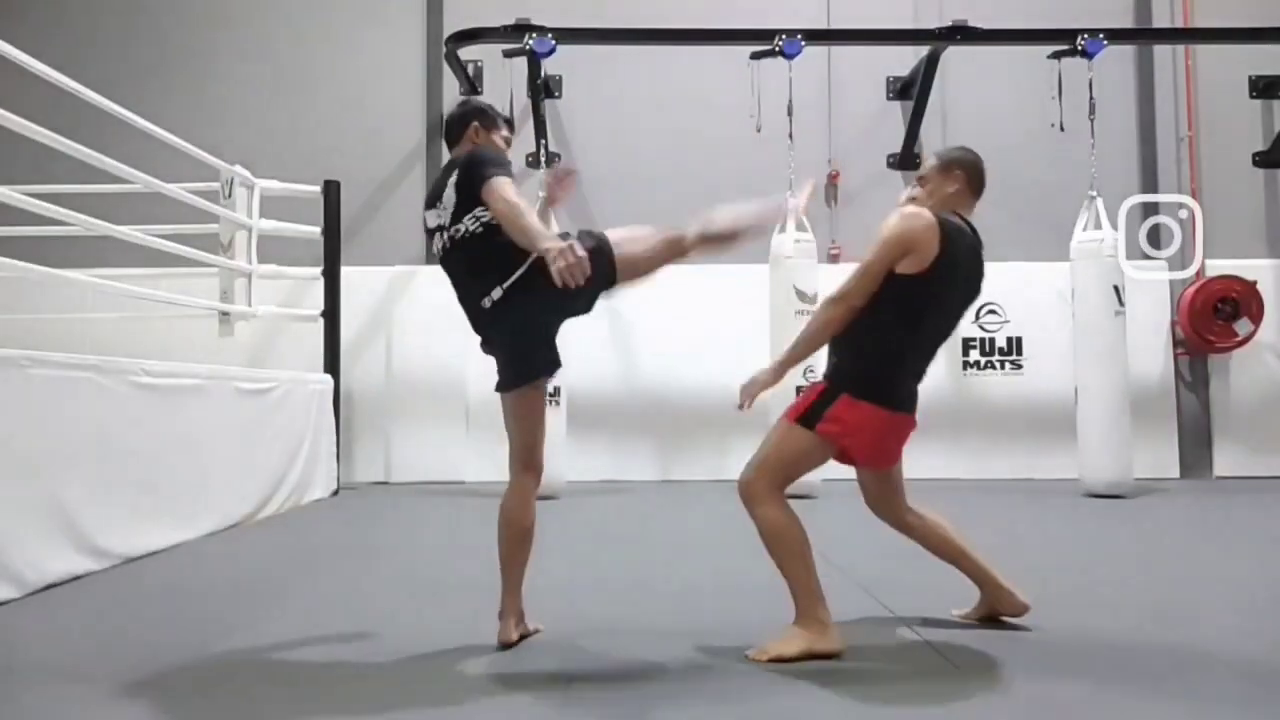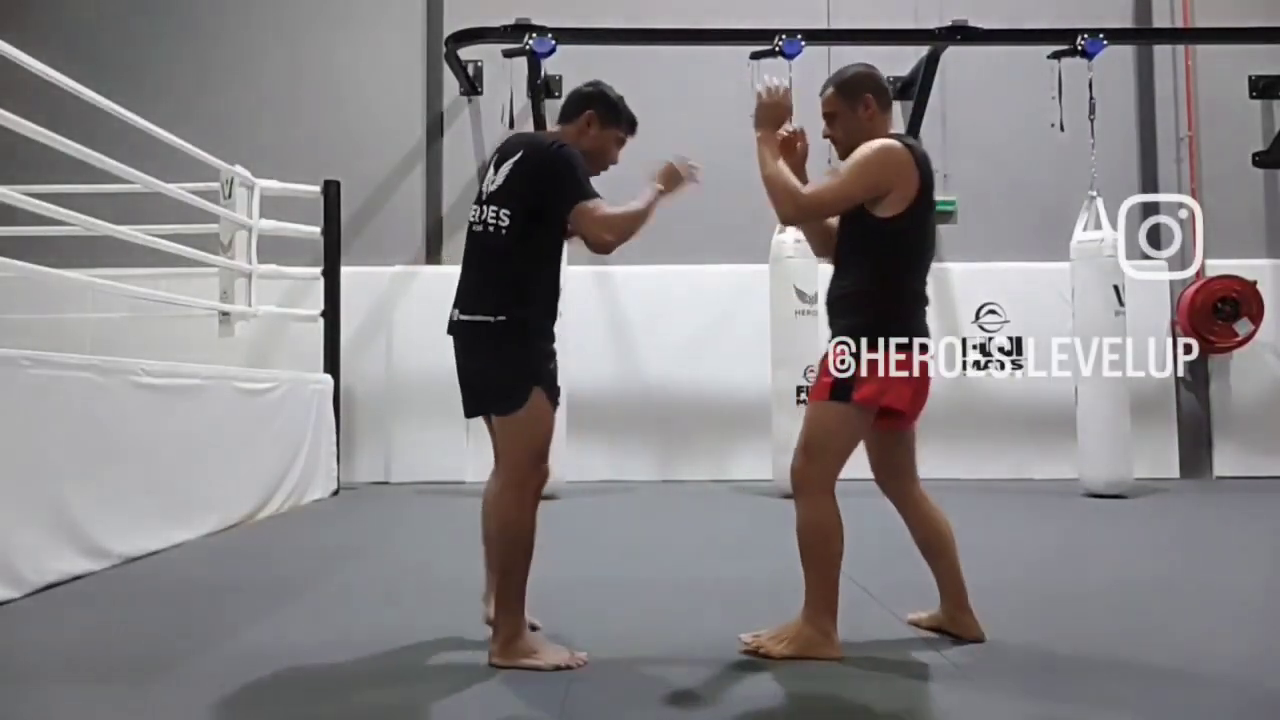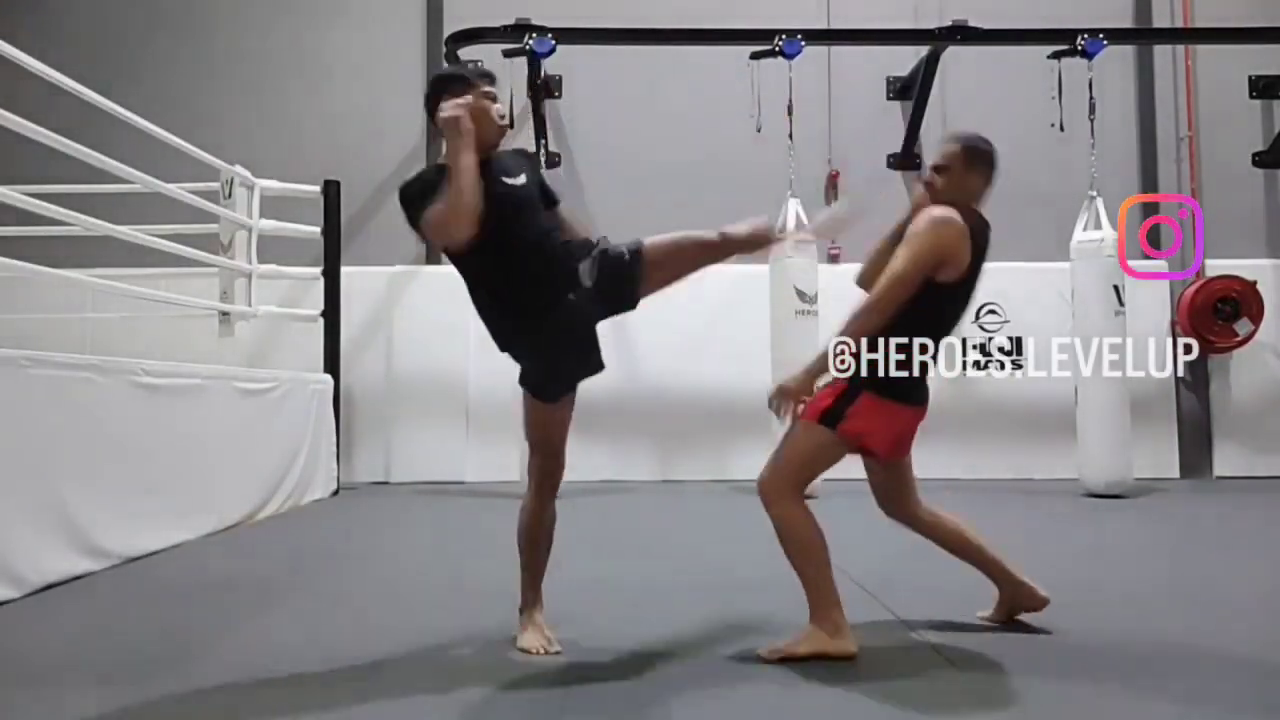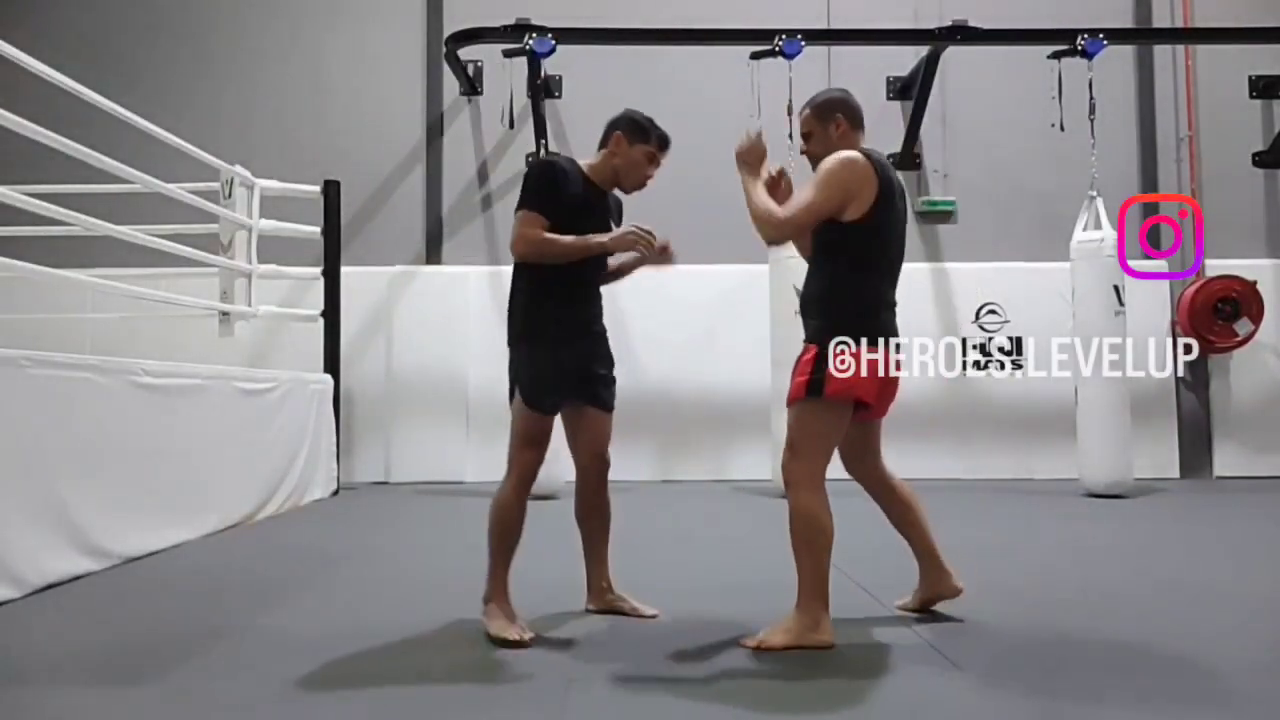
dt=1s
person 1, frame 1
left shoulder: (431, 206)
right shoulder: (482, 163)
right elbow: (505, 206)
left wrist: (539, 209)
right wrist: (549, 247)
left hip: (504, 323)
right hip: (540, 284)
left knee: (524, 471)
right knee: (678, 238)
left ankle: (510, 616)
right ankle: (789, 204)
person 1, frame 2
left shoulder: (514, 150)
right shoulder: (555, 155)
right elbow: (603, 237)
left wrist: (573, 223)
right wrist: (658, 190)
left hip: (478, 321)
right hip: (512, 330)
left knee: (509, 470)
right knee: (525, 475)
left ankle: (501, 598)
right ankle: (513, 636)
person 1, frame 3
left shoulder: (520, 163)
right shoulder: (423, 190)
right elbow: (455, 239)
right wrist: (461, 148)
left hip: (584, 275)
right hip: (538, 334)
left knee: (698, 246)
right knee: (545, 477)
right ankle: (531, 610)
person 1, frame 4
left shoulder: (611, 203)
right shoulder: (552, 173)
right elbow: (524, 246)
left wrist: (636, 257)
right wrist: (610, 241)
left hip: (589, 341)
right hip: (539, 340)
left knee: (595, 466)
right knee: (524, 468)
left ankle: (600, 587)
right ankle: (495, 596)
person 2, frame 1
left shoulder: (915, 222)
right shoulder: (967, 251)
left elbow: (845, 301)
left wrist: (777, 367)
left hip: (854, 389)
right hip: (891, 396)
left knee: (758, 485)
right knee: (894, 509)
left ankle: (814, 626)
right ankle: (998, 592)
person 2, frame 2
left shoulder: (883, 155)
right shoulder: (889, 163)
left elbow: (793, 210)
right elbow: (829, 243)
left wrist: (767, 142)
right wrist: (793, 165)
left hip: (874, 348)
right hip: (897, 347)
left knee: (810, 476)
right knee: (900, 483)
left ankle: (817, 628)
right ankle: (958, 611)
person 2, frame 3
left shoulder: (943, 224)
right shoulder: (961, 233)
left elbow: (878, 307)
right elbow: (869, 278)
left wrist: (810, 372)
right wrist: (909, 220)
left hip: (873, 387)
right hip: (897, 391)
left knee: (778, 486)
right knee: (903, 505)
left ankle: (828, 628)
right ankle: (1016, 589)
person 2, frame 4
left shoulder: (847, 165)
right shoulder: (875, 175)
left elbow: (778, 232)
left wrist: (749, 175)
right wrist: (785, 201)
left hip: (842, 345)
right hip: (869, 343)
left knee: (802, 472)
right knee: (867, 467)
left ankle: (811, 617)
right ankle: (936, 576)
